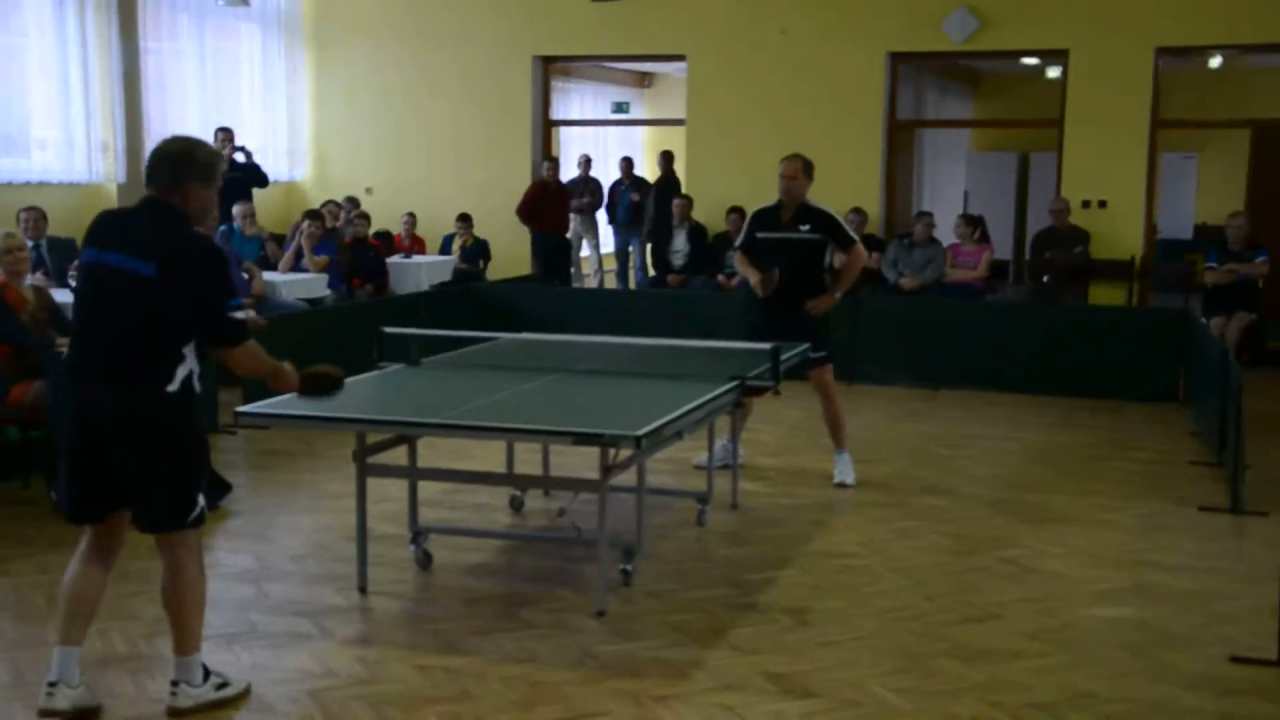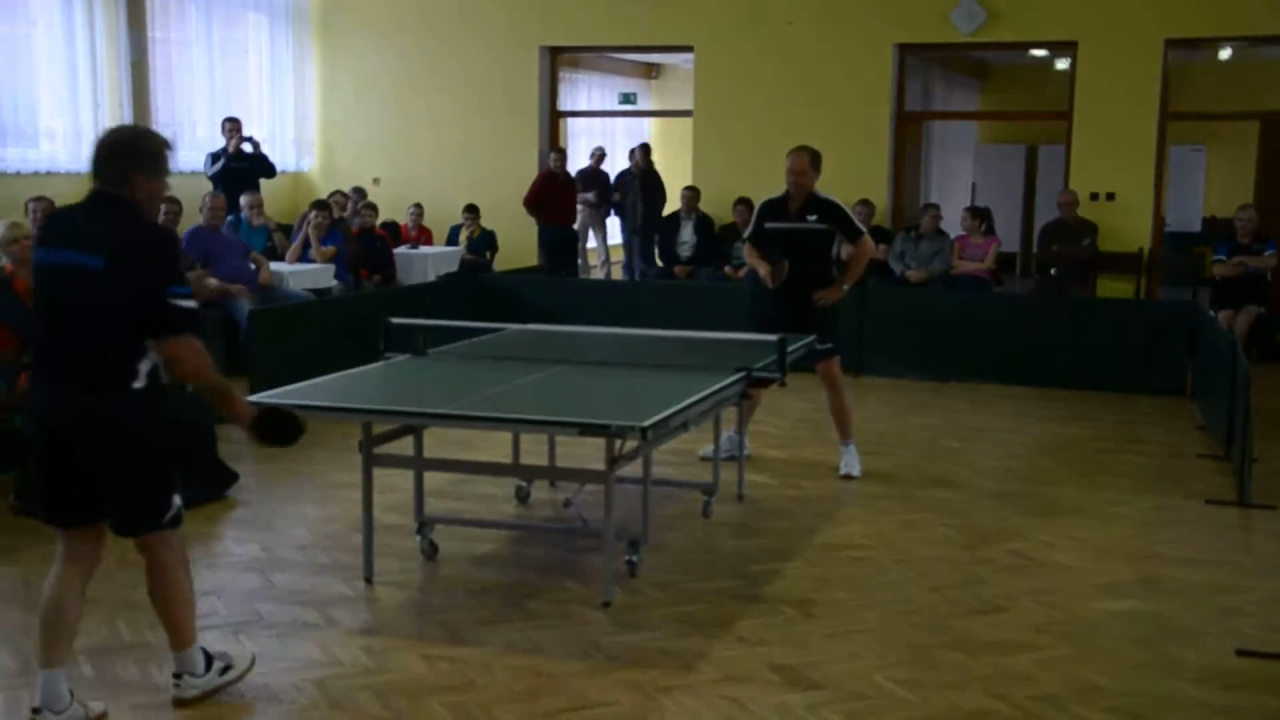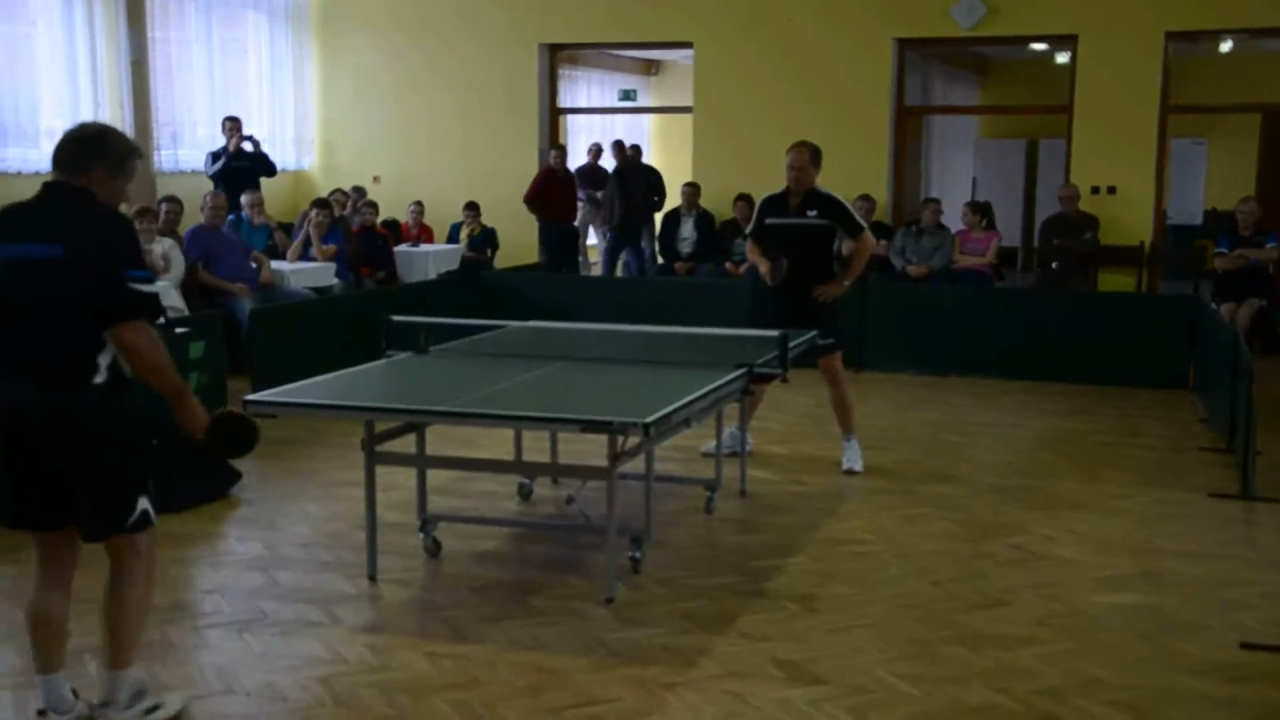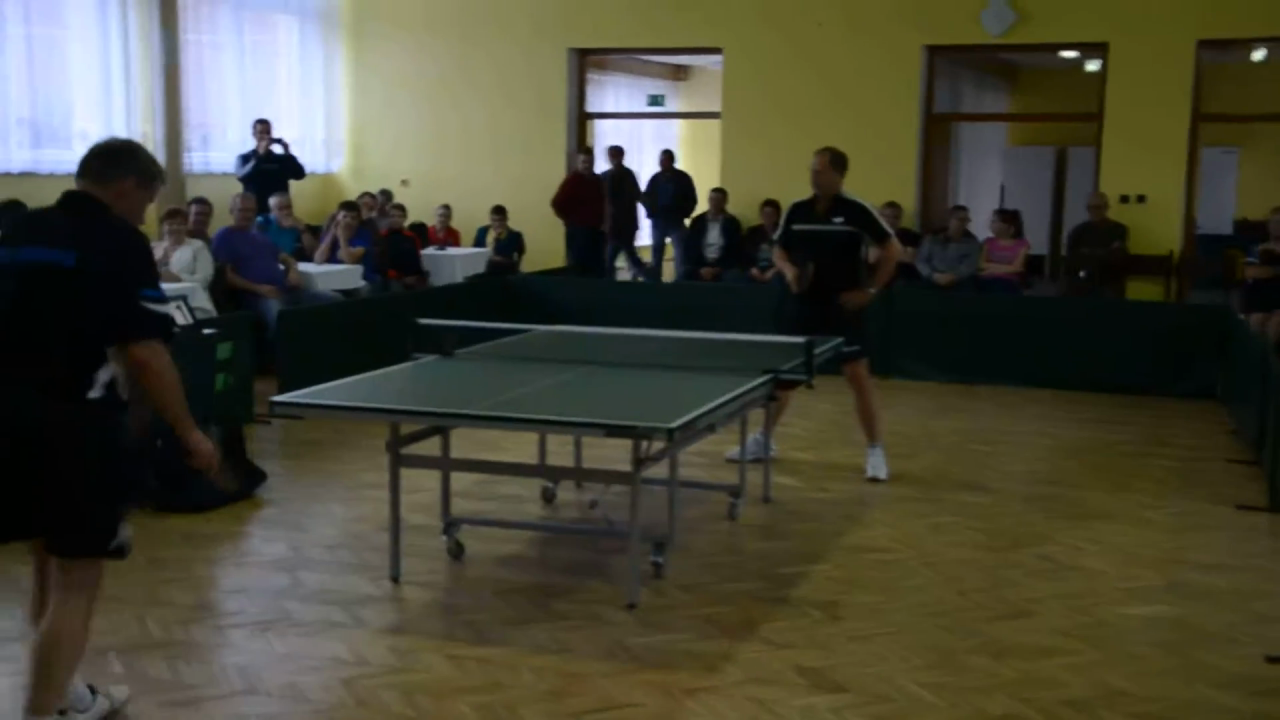
dt=0.3s
person 1, frame 1
left shoulder: (103, 230)
right shoulder: (197, 252)
right elbow: (234, 353)
left wrist: (220, 310)
right wrist: (281, 375)
left hip: (88, 401)
right hip: (154, 411)
left knee: (98, 541)
right knee: (179, 545)
person 1, frame 2
left shoulder: (54, 230)
right shoulder: (148, 241)
right elbow: (177, 347)
right wrist: (229, 399)
left hip: (53, 405)
right hip: (120, 411)
left knee: (75, 549)
right knee: (161, 542)
right ankle: (192, 668)
person 1, frame 3
right shoulder: (106, 229)
right elbow: (133, 335)
right wrist: (184, 402)
right hip: (86, 409)
left knee: (52, 558)
right knee: (131, 547)
person 1, frame 4
right shoulder: (118, 242)
right elbow: (145, 354)
right wrist: (188, 431)
right hip: (78, 423)
left knee: (50, 568)
right knee: (76, 581)
person 2, frame 1
left shoulder: (823, 219)
right shoulder: (759, 218)
left elbow: (857, 255)
right elbow: (740, 257)
left wrist: (834, 295)
right wrist: (752, 275)
left hip: (807, 314)
right hip: (765, 313)
left knee: (824, 385)
left ankle: (842, 457)
right ankle: (730, 446)
person 2, frame 2
left shoulder: (831, 210)
right shoulder: (767, 208)
left elbow: (865, 247)
right elbow: (750, 248)
left wrist: (842, 286)
right wrist: (761, 267)
left hip: (815, 306)
right hip: (773, 304)
left knee: (831, 376)
left ankle: (848, 449)
right ankle: (737, 438)
person 2, frame 3
left shoulder: (831, 205)
right shoulder: (768, 205)
left elbow: (865, 242)
right elbow: (752, 244)
left wrist: (843, 283)
right wrist: (762, 264)
left hip: (817, 301)
right hip: (776, 300)
left knee: (832, 371)
left ankle: (850, 444)
right ankle: (739, 434)
person 2, frame 4
left shoulder: (857, 212)
right shoulder: (796, 211)
left elbow: (892, 249)
right elbow: (780, 250)
left wrist: (870, 290)
right wrist: (788, 269)
left hip: (842, 308)
right hip: (802, 306)
left knee: (858, 378)
left ankle: (875, 452)
right ankle: (764, 440)
